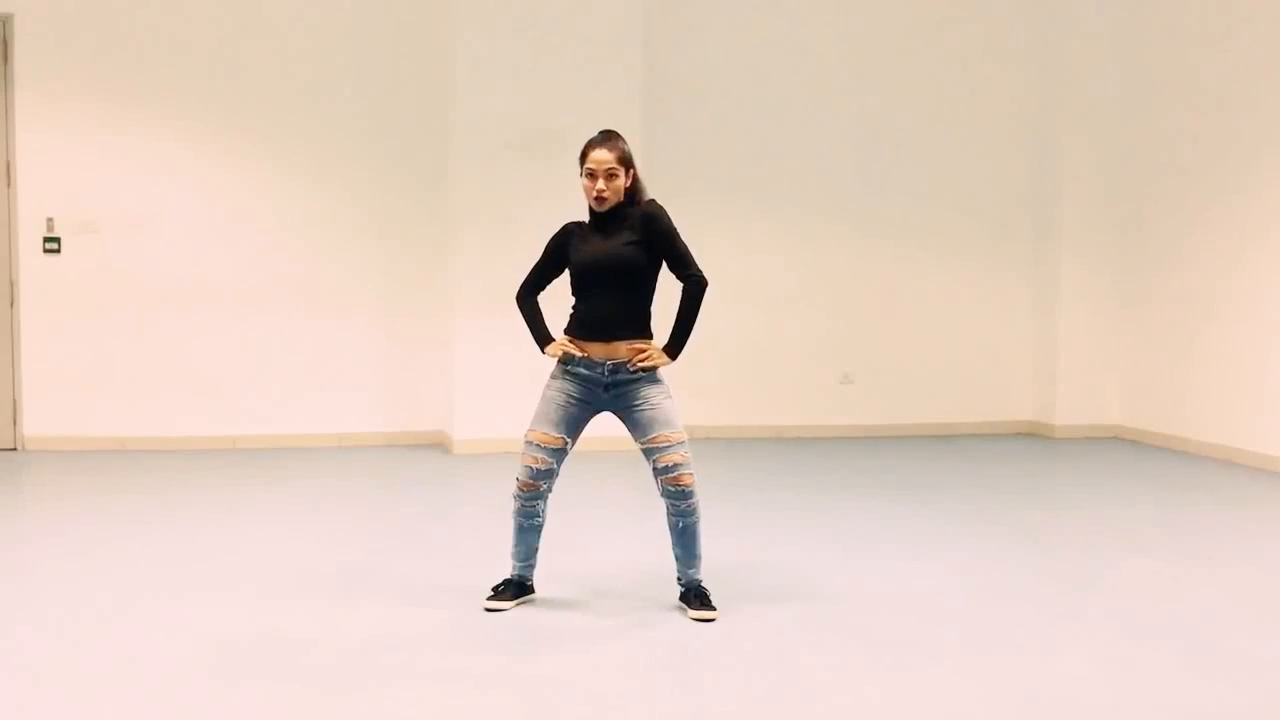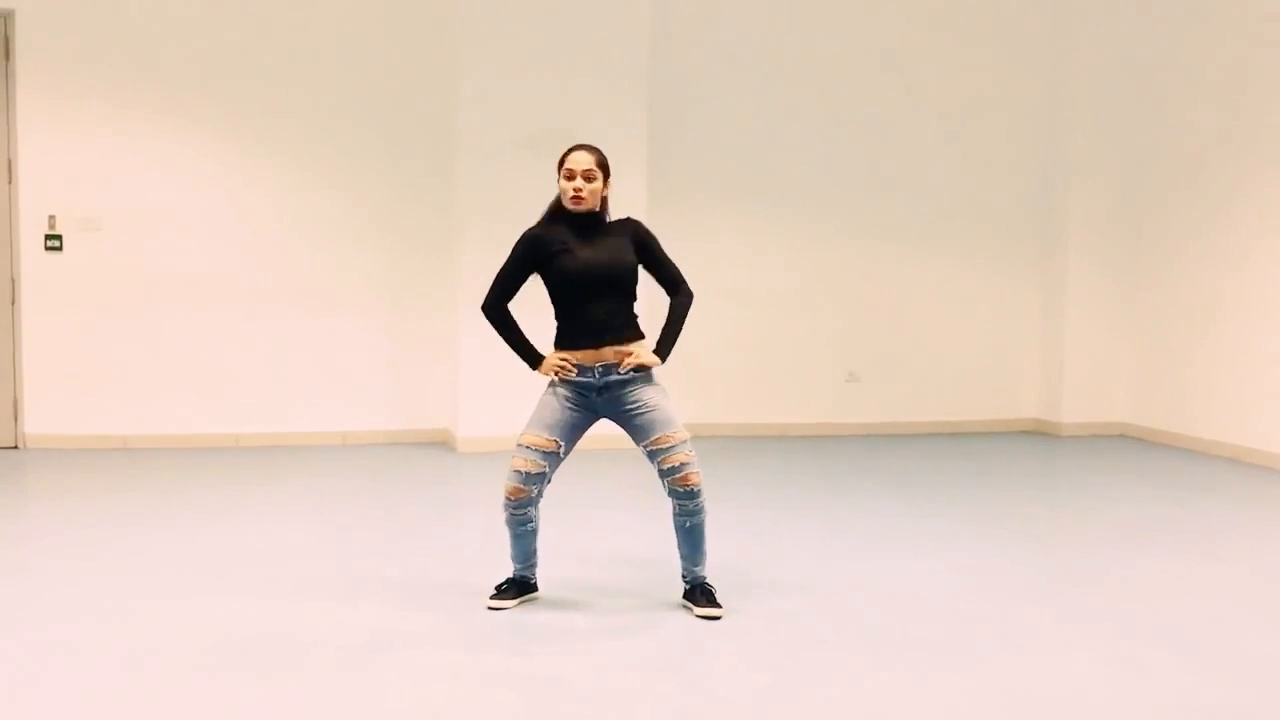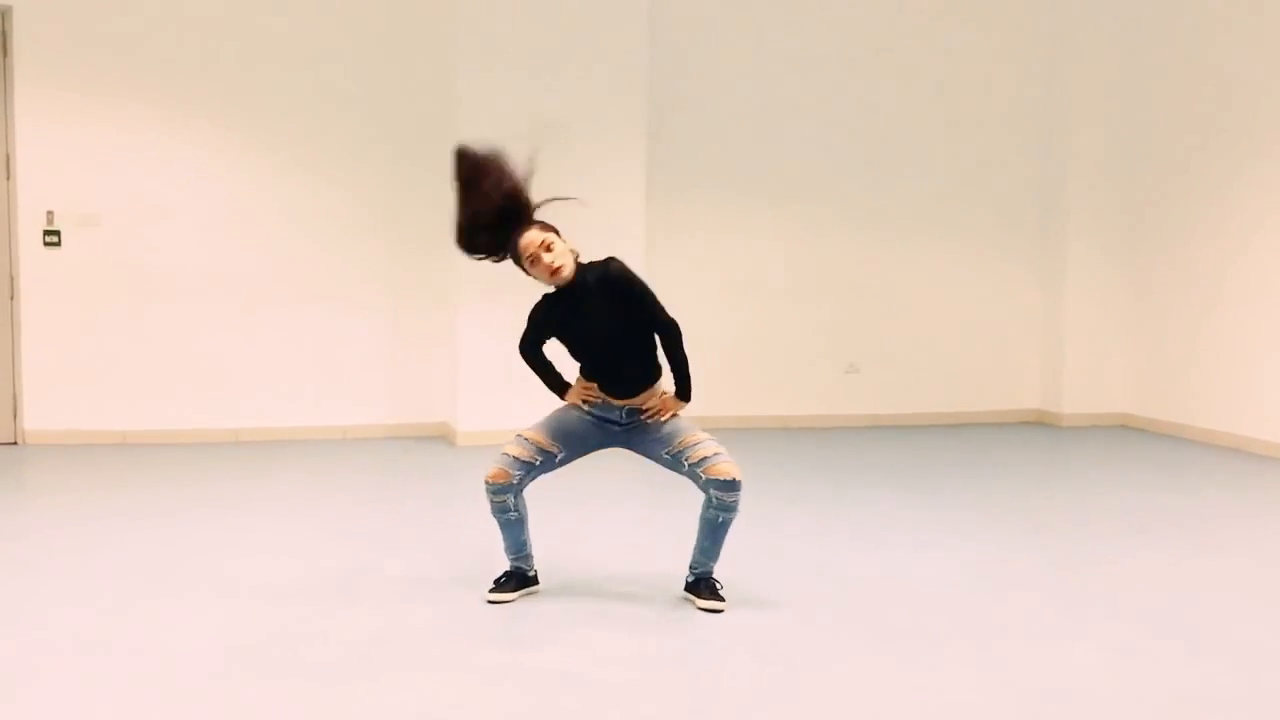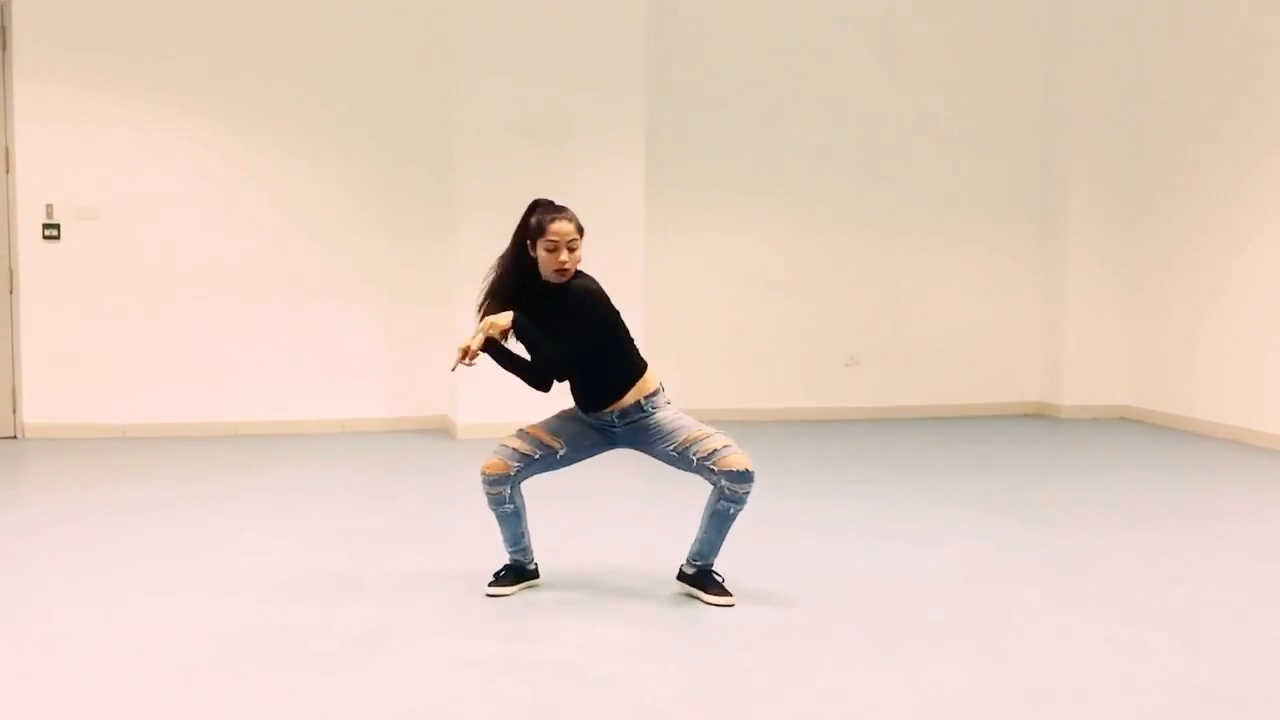
dt=1s
person 1, frame 1
left shoulder: (648, 218)
right shoulder: (572, 234)
left elbow: (694, 280)
right elbow: (527, 291)
left wrist: (671, 350)
right wrist: (545, 341)
left hip: (637, 377)
right hip: (575, 374)
left knee: (680, 482)
right knee: (531, 481)
left ankle: (691, 585)
right ankle: (521, 579)
person 1, frame 2
left shoulder: (629, 233)
right shoulder: (542, 237)
left elbow: (679, 289)
right elbow: (495, 303)
left wrist: (660, 350)
right wrist: (534, 359)
left hip: (630, 380)
right hip: (569, 382)
left knee: (688, 482)
right knee: (520, 487)
left ankle: (695, 583)
right ankle: (524, 578)
person 1, frame 3
left shoulder: (611, 275)
right shoulder: (547, 312)
left elbow: (666, 327)
right elbow: (529, 347)
left wrist: (681, 396)
right wrist: (562, 389)
left hip: (651, 415)
right hip: (592, 415)
left knee: (725, 479)
right knee: (500, 477)
left ankle: (700, 578)
right ankle: (521, 570)
person 1, frame 4
left shoulder: (584, 293)
right shoulder: (533, 300)
left elbow: (565, 363)
right elbow: (544, 380)
left wrist: (514, 322)
right wrist: (489, 345)
left hip: (646, 411)
right hip: (592, 421)
left knee: (736, 470)
right knee: (497, 470)
left ankle: (696, 569)
right ankle: (522, 564)
